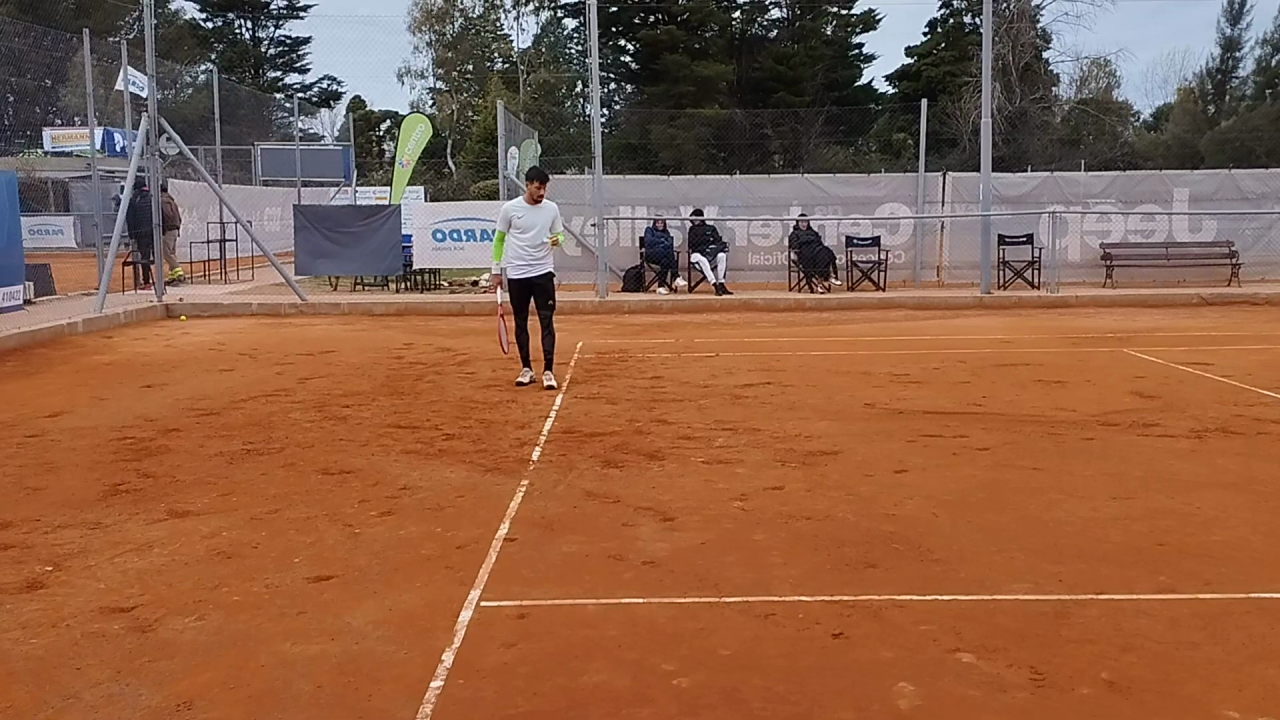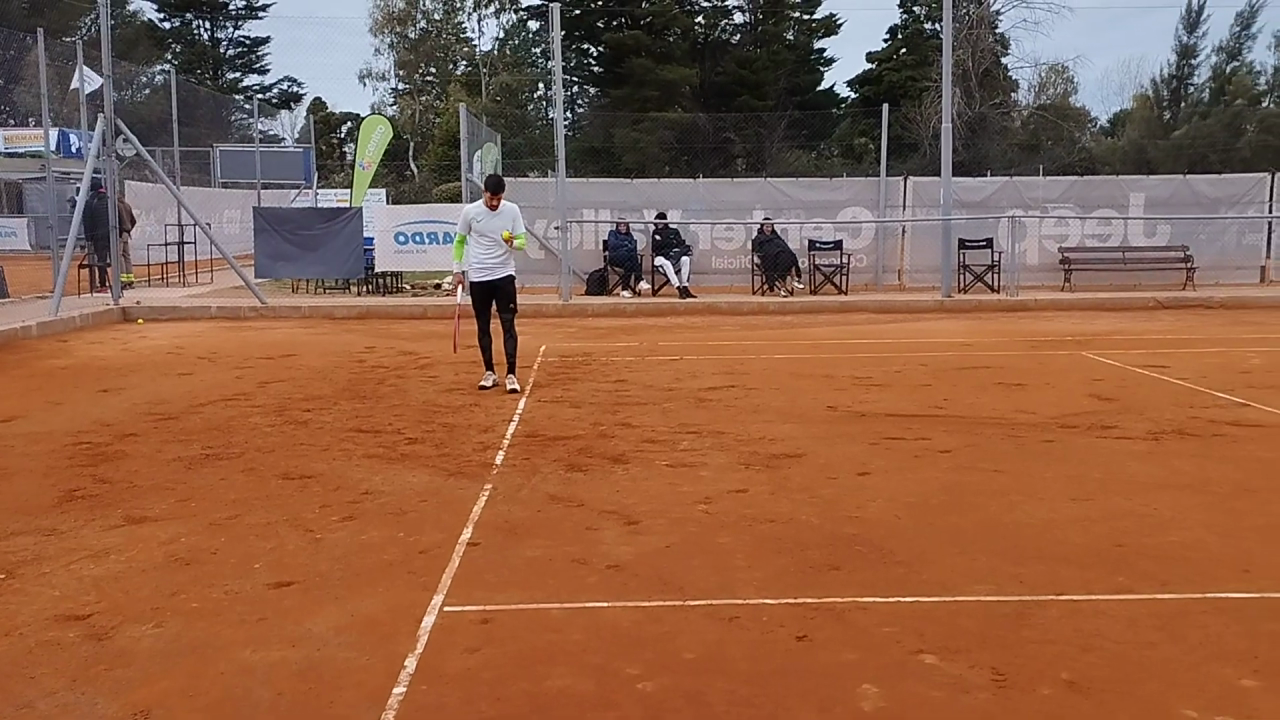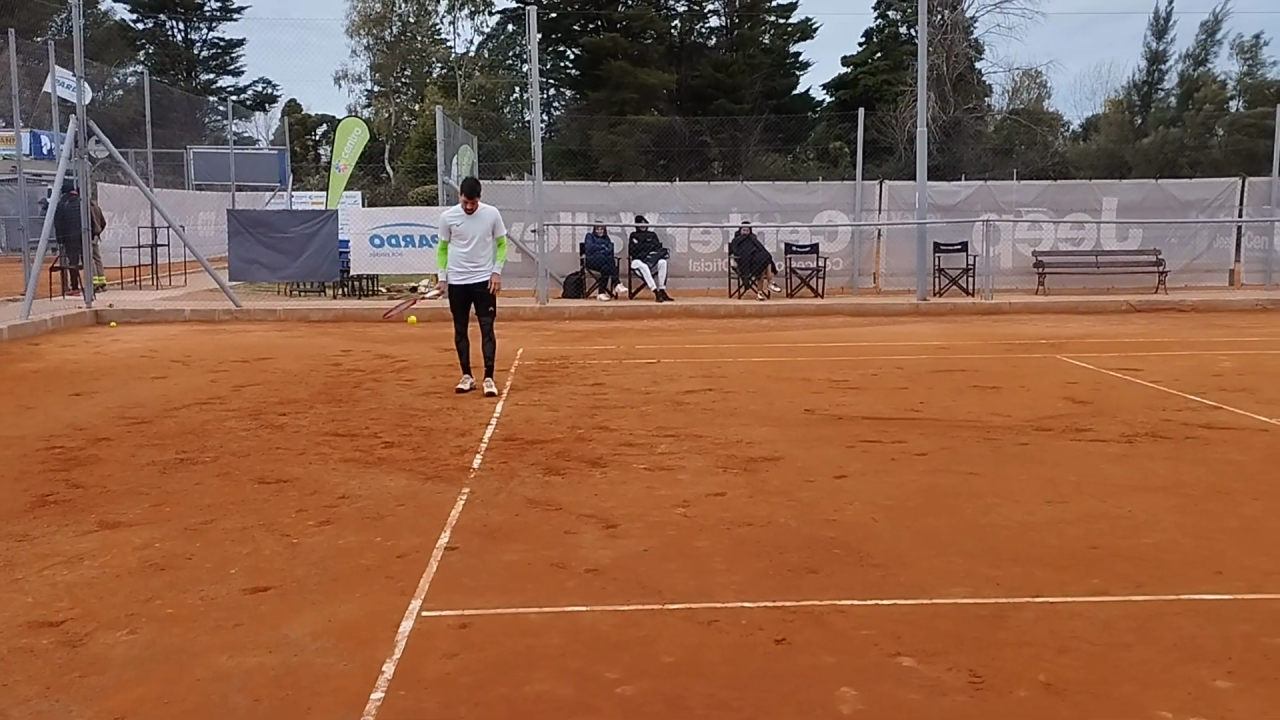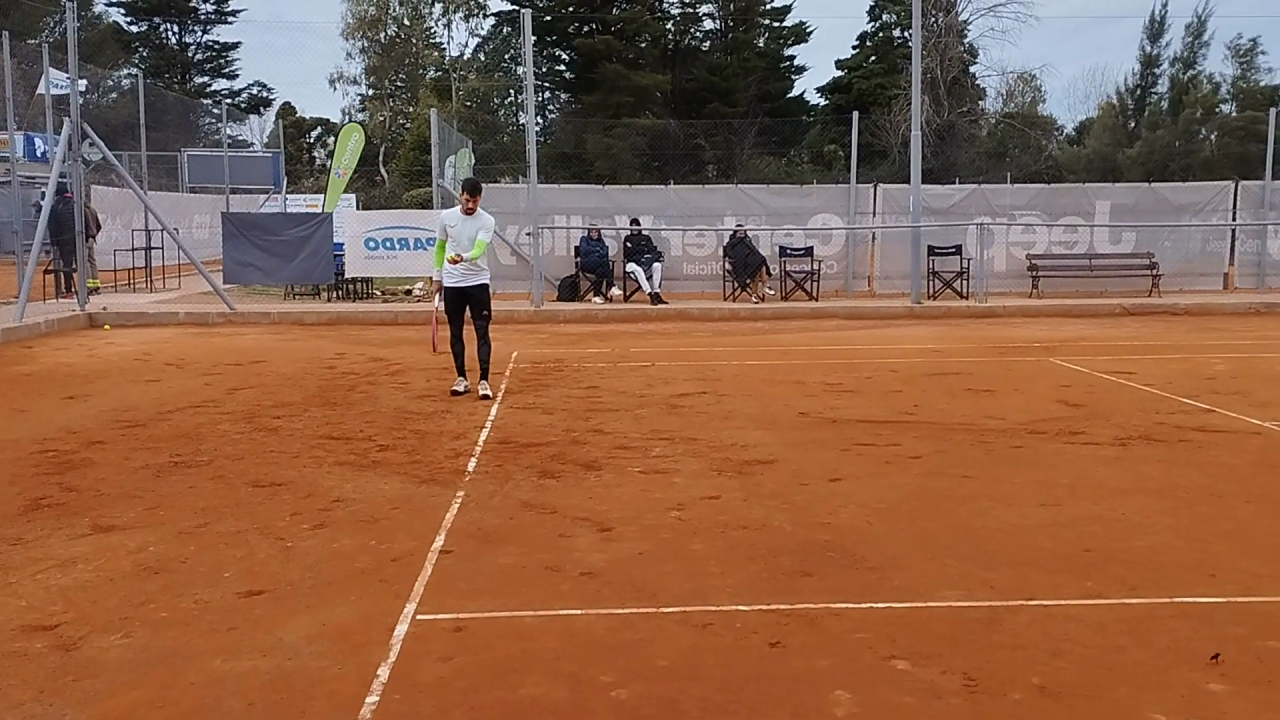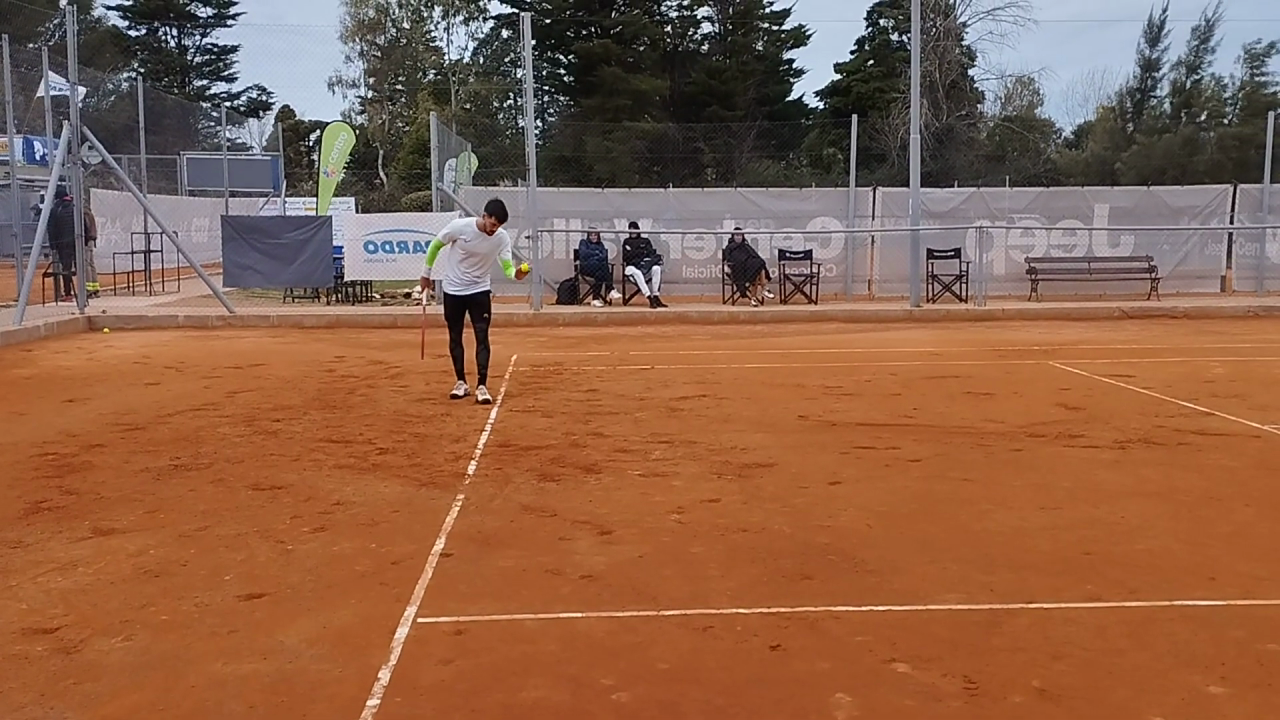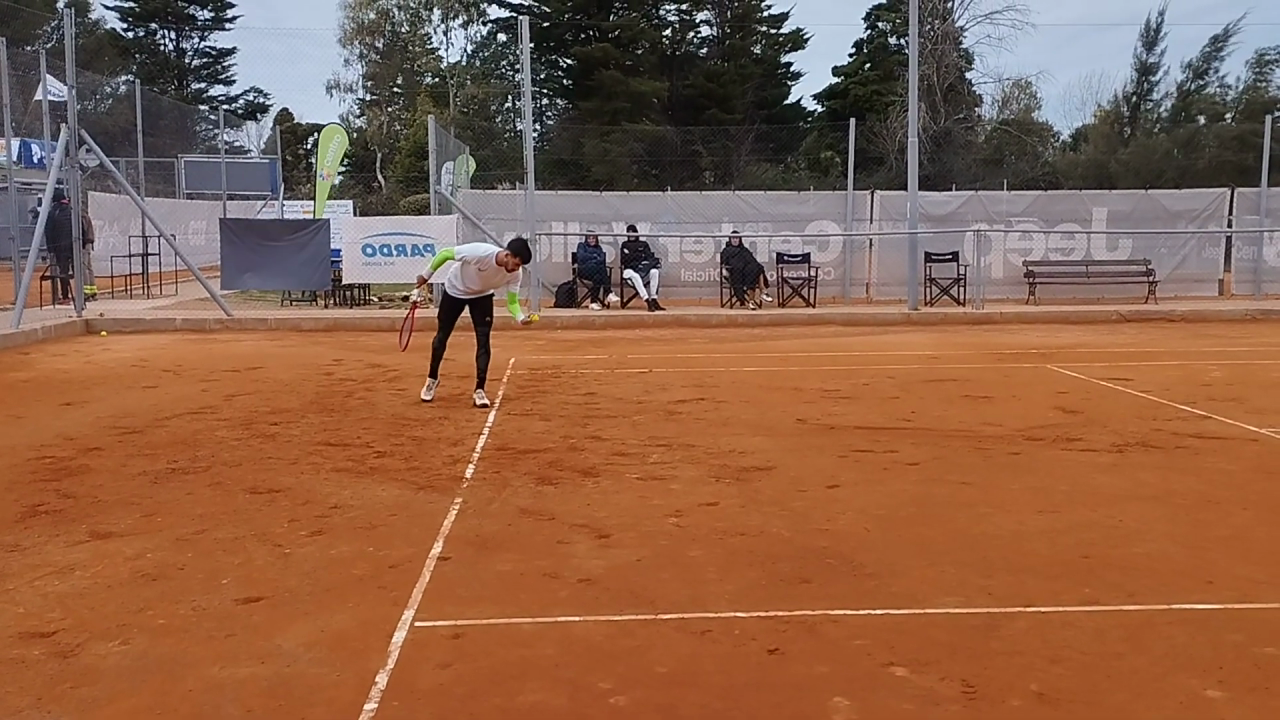
dt=0.7s
person 1, frame 1
left shoulder: (551, 208)
right shoulder: (509, 208)
left elbow: (558, 235)
right elbow: (499, 240)
left wrist: (557, 240)
right wrist: (496, 270)
left hip: (543, 273)
right hip: (516, 274)
left knee: (546, 321)
right knee: (520, 322)
left ankle: (548, 371)
right ankle: (526, 369)
person 1, frame 2
left shoulder: (511, 210)
right shoulder: (469, 211)
left elbow: (523, 242)
right elbow: (459, 241)
left wrist: (514, 242)
right wrist: (457, 270)
left hip: (504, 275)
right hip: (478, 277)
left knee: (508, 324)
right knee: (483, 326)
left ankle: (511, 374)
right ankle: (490, 372)
person 1, frame 3
left shoulder: (492, 214)
right shoulder: (448, 217)
left elbow: (502, 244)
right elbow: (443, 248)
left wrist: (497, 272)
right wrist: (442, 277)
left hip: (484, 280)
right hip: (457, 282)
left knee: (487, 328)
right knee: (460, 330)
left ankle: (488, 378)
right ankle: (467, 376)
person 1, frame 4
left shoulder: (487, 221)
right shoulder: (446, 217)
left elbow: (479, 250)
right elbow: (440, 247)
left wrist: (463, 257)
right wrist: (437, 277)
left hip: (478, 283)
right hip: (452, 284)
left knee: (482, 332)
right knee: (455, 332)
left ankle: (484, 381)
right ankle: (461, 378)
person 1, frame 5
left shoulder: (502, 238)
right shoulder: (460, 226)
left elbow: (507, 266)
right elbow: (436, 245)
left wrist: (516, 273)
right wrist: (427, 274)
left hip: (479, 290)
right hip: (452, 289)
left knee: (482, 336)
right knee: (455, 337)
left ankle: (482, 386)
right ankle: (461, 382)
person 1, frame 6
left shoulder: (514, 274)
right shoulder: (478, 252)
left elbow: (512, 301)
right elbow: (445, 253)
left wrist: (521, 318)
right wrist: (426, 276)
left hip: (482, 296)
right hip: (454, 291)
left knee: (483, 340)
right knee: (442, 336)
left ankle: (479, 390)
right ankle: (432, 379)
